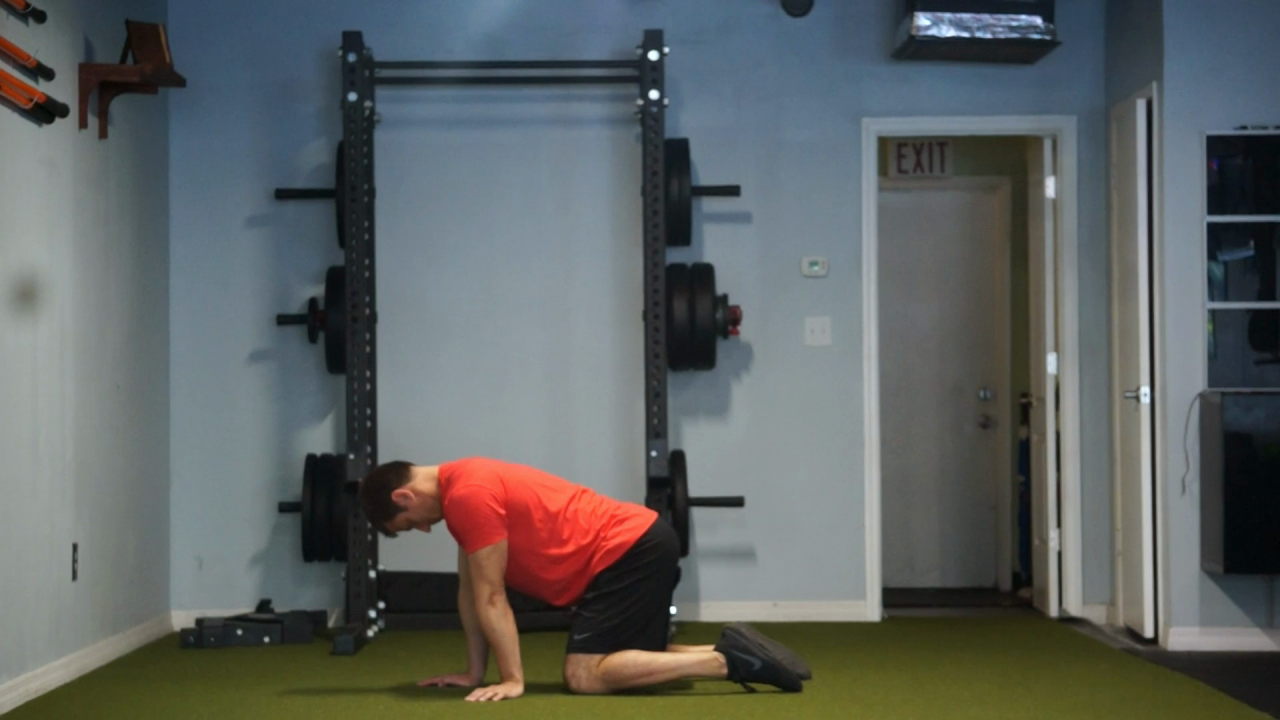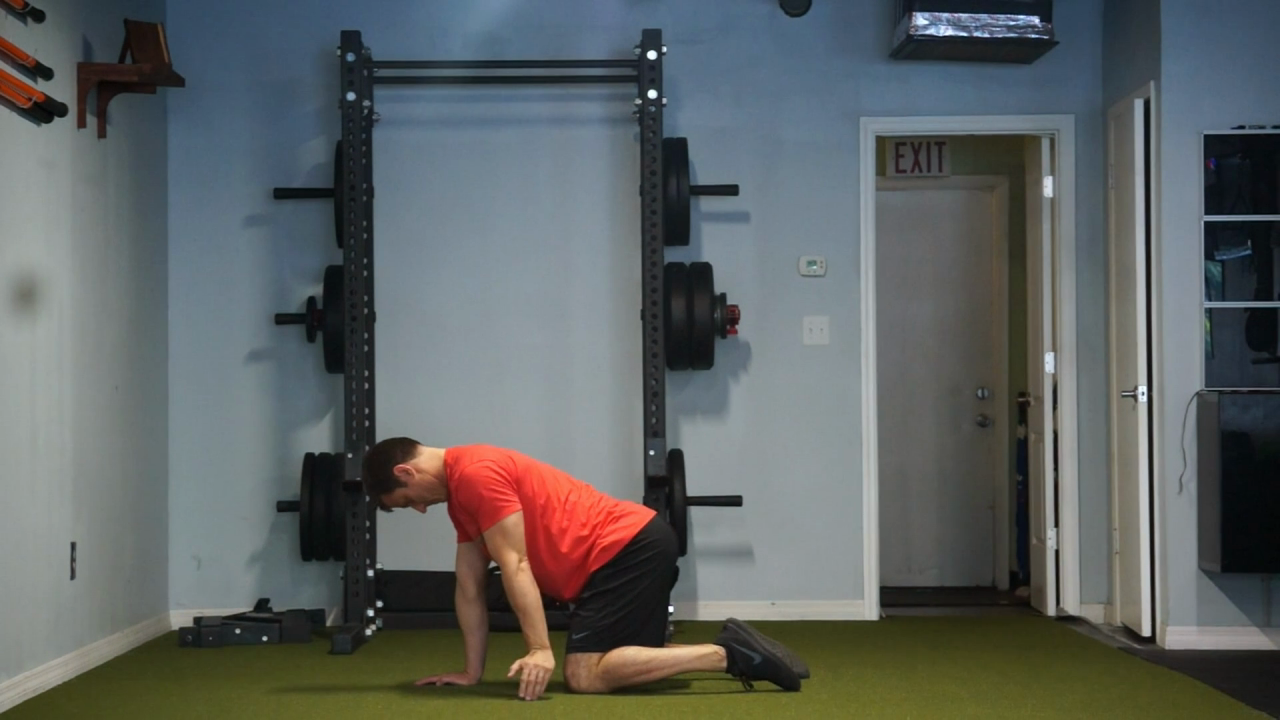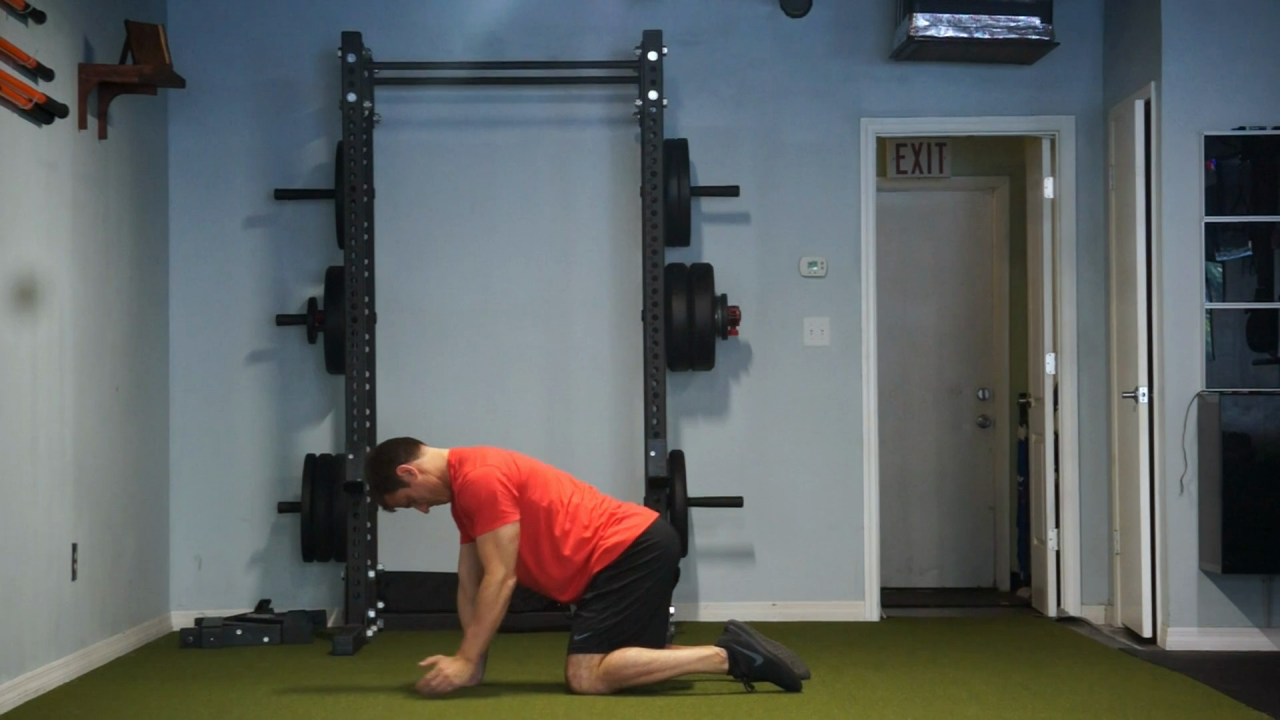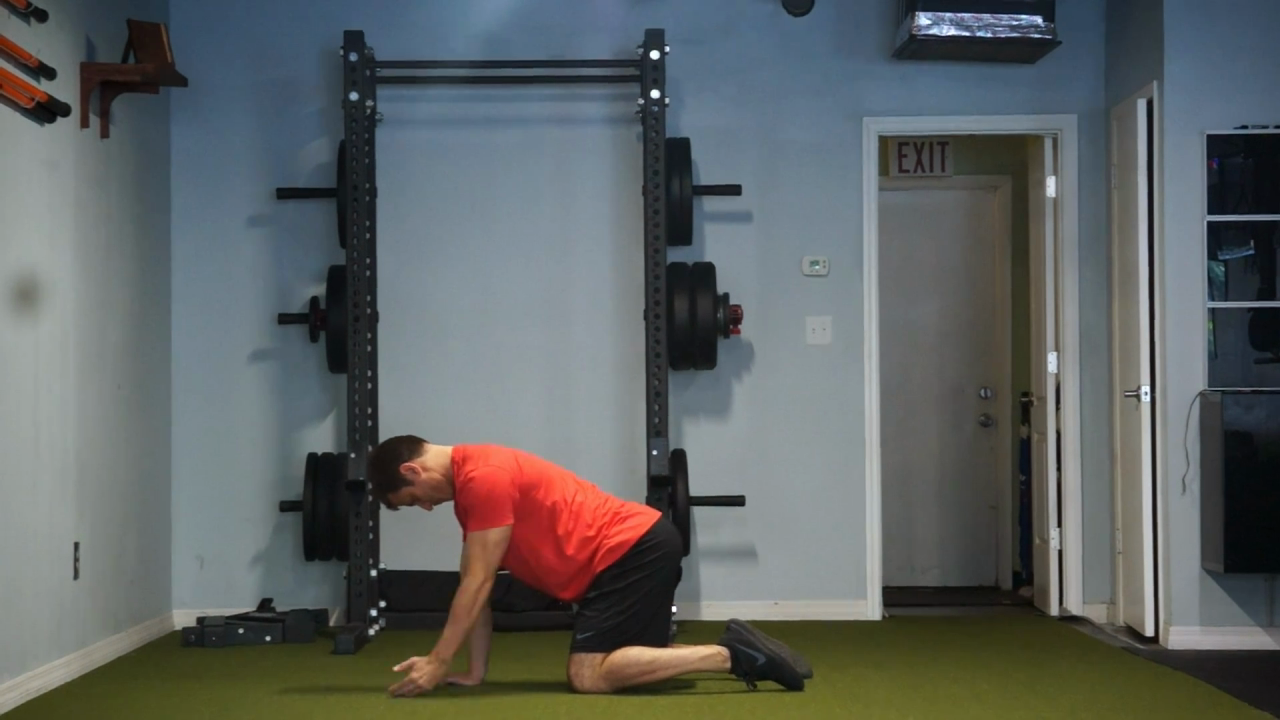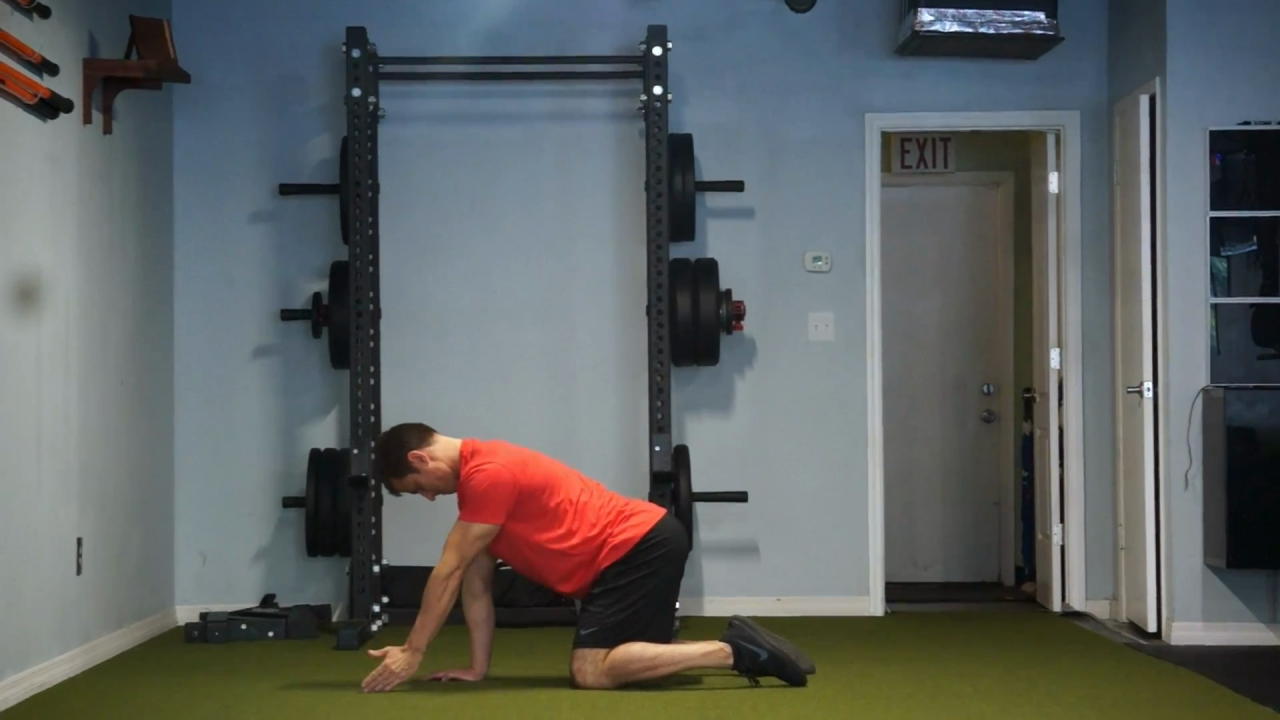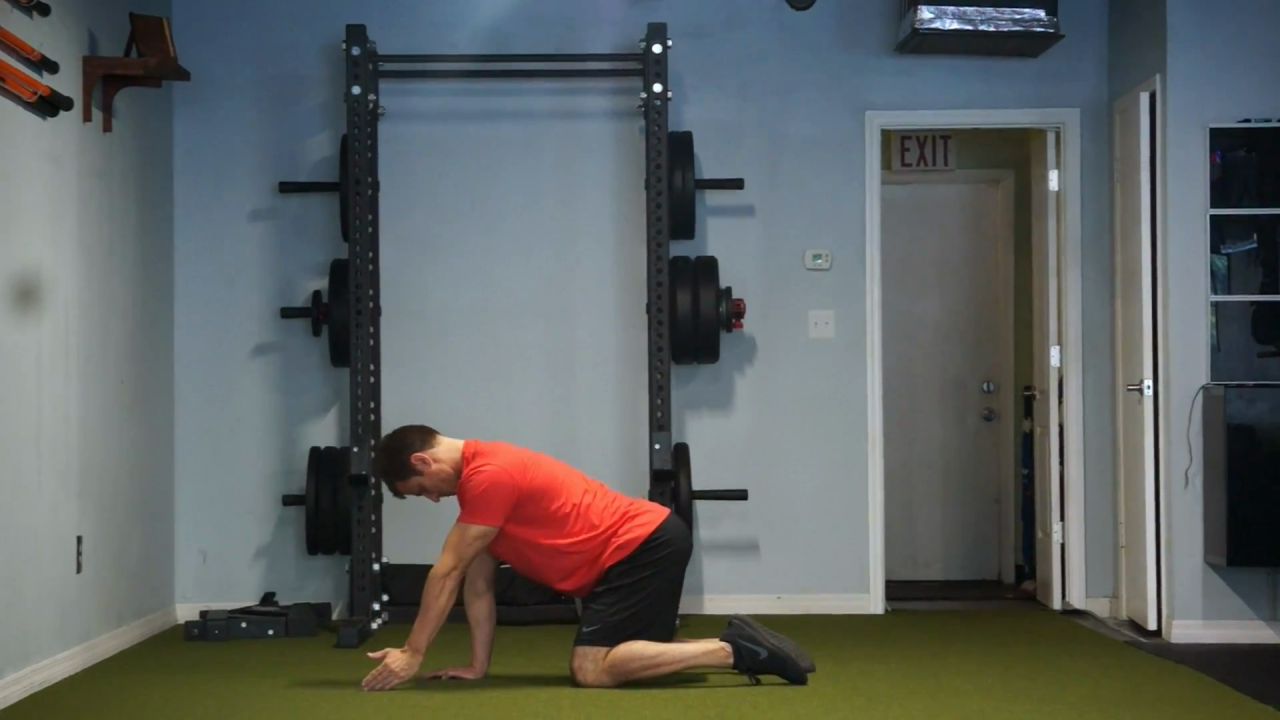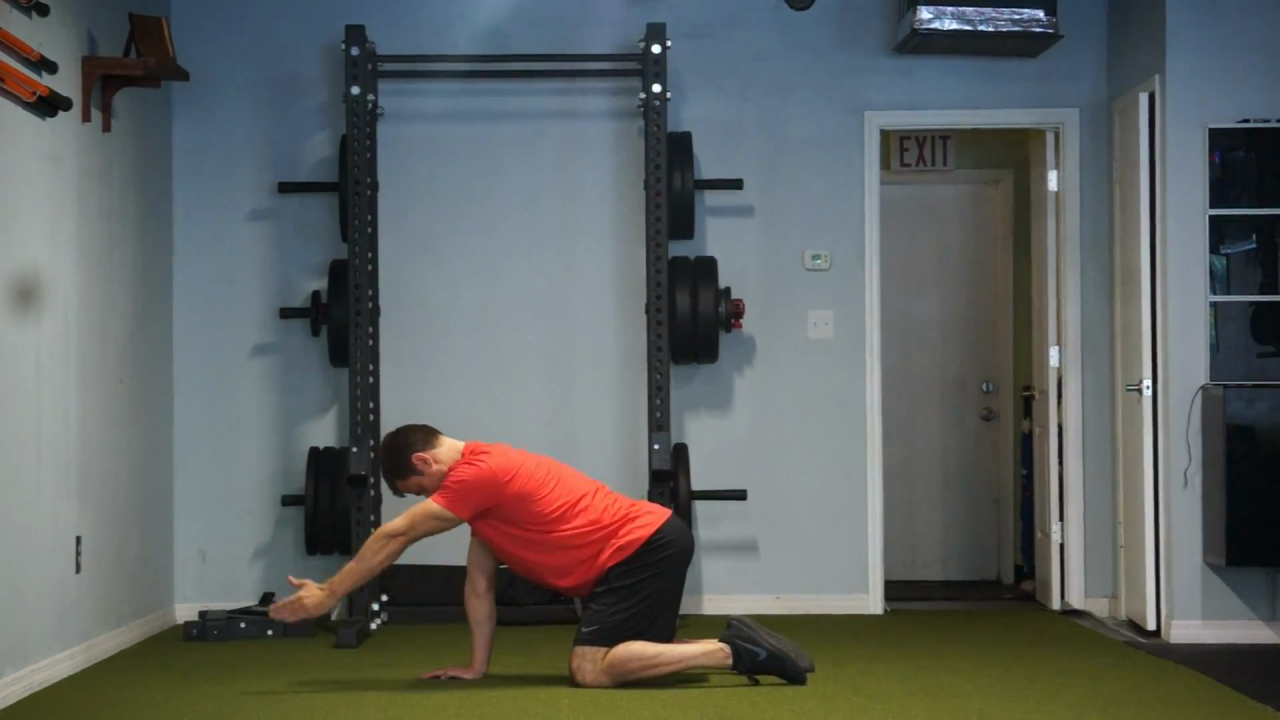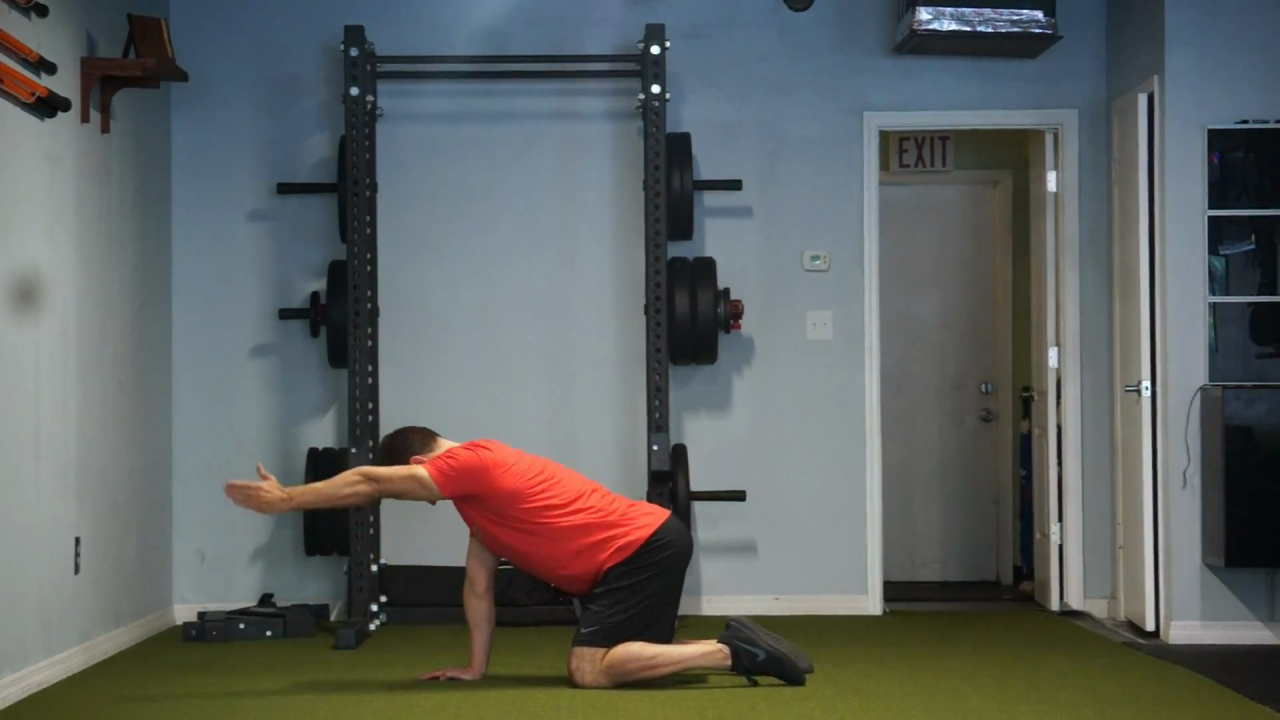
dt=0.5s
person 1, frame 1
left shoulder: (467, 497)
right shoulder: (463, 488)
left elbow: (491, 598)
right elbow: (470, 591)
left wrist: (512, 679)
right wrist: (474, 672)
left hip: (631, 549)
right hip: (642, 542)
left knee: (584, 674)
right knee: (626, 659)
left ankle: (727, 659)
right ankle: (729, 651)
person 1, frame 2
left shoulder: (475, 475)
right shoulder: (461, 490)
left elbow: (515, 565)
right elbow: (469, 588)
left wrist: (540, 650)
right wrist: (472, 671)
left hip: (627, 547)
right hip: (639, 542)
left knee: (584, 673)
right knee: (620, 658)
left ankle: (727, 654)
right ankle: (731, 649)
person 1, frame 3
left shoulder: (479, 479)
right shoulder: (464, 490)
left elbow: (501, 580)
right elbow: (472, 584)
left wrist: (465, 660)
right wrist: (473, 669)
left hip: (631, 548)
right hip: (641, 544)
left knee: (586, 675)
right knee: (620, 661)
left ankle: (728, 655)
right ankle: (734, 651)
person 1, frame 4
left shoulder: (483, 479)
right shoulder: (468, 484)
left elbow: (478, 583)
right elbow: (474, 582)
left wrist: (438, 662)
right wrist: (474, 671)
left hip: (635, 548)
right hip: (643, 544)
left knee: (588, 675)
right knee: (622, 659)
left ankle: (731, 655)
right ankle: (736, 650)
person 1, frame 5
left shoulder: (486, 474)
right shoulder: (476, 475)
left elbow: (449, 572)
right elbow: (475, 583)
left wrist: (412, 653)
right wrist: (478, 667)
left hip: (640, 545)
right hip: (648, 542)
left knee: (591, 671)
right knee: (624, 656)
left ankle: (734, 650)
right ankle: (738, 647)
person 1, frame 6
left shoulder: (487, 476)
right shoulder: (481, 472)
left elbow: (448, 572)
right elbow: (478, 582)
left wrist: (412, 653)
right wrist: (478, 664)
left hip: (644, 545)
right hip: (650, 541)
left knee: (591, 668)
right knee: (623, 654)
left ankle: (734, 651)
right ankle: (736, 645)
person 1, frame 7
left shoulder: (477, 473)
right shoulder: (483, 478)
left elbow: (396, 536)
right elbow: (479, 583)
left wrist: (328, 594)
right wrist: (476, 664)
left hip: (646, 547)
right hip: (652, 543)
left knee: (590, 668)
right knee: (616, 655)
left ankle: (732, 652)
right ankle: (734, 643)
person 1, frame 8
left shoulder: (471, 464)
right shoulder: (477, 484)
left elbow: (369, 483)
right elbow: (478, 586)
left wrist: (285, 498)
right wrist: (475, 666)
left hip: (645, 547)
right hip: (650, 544)
left knee: (588, 668)
right knee: (610, 658)
left ankle: (731, 652)
right ankle: (733, 644)
